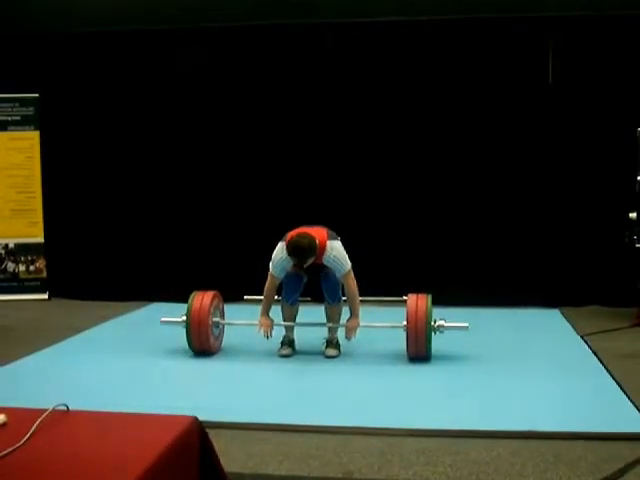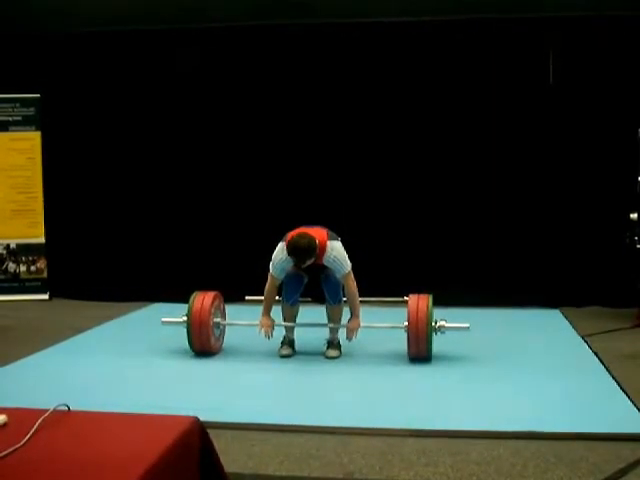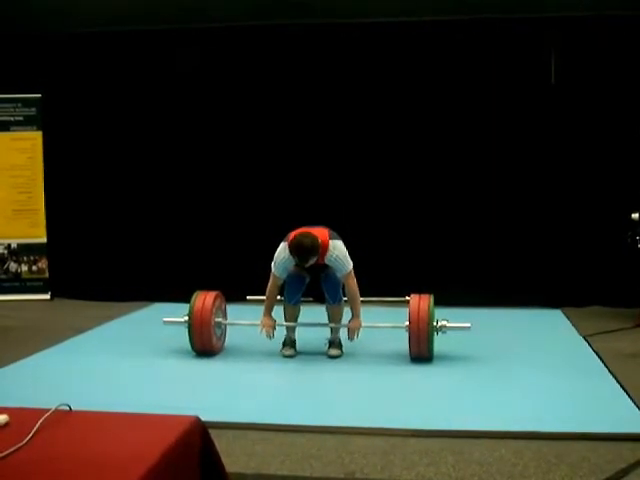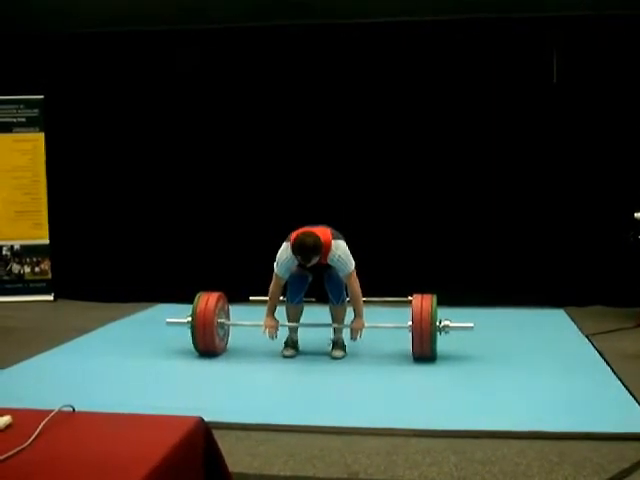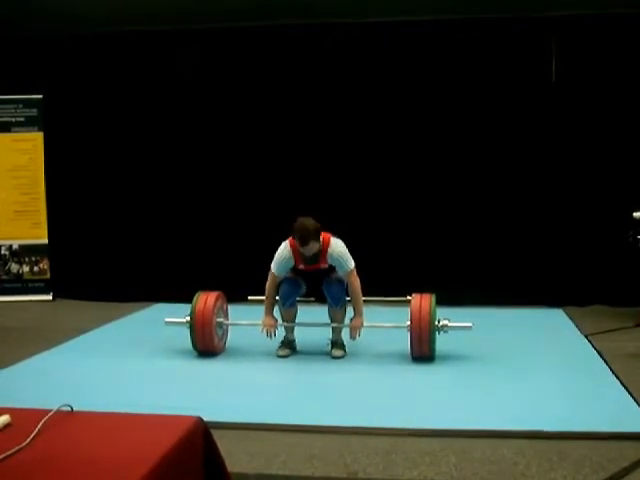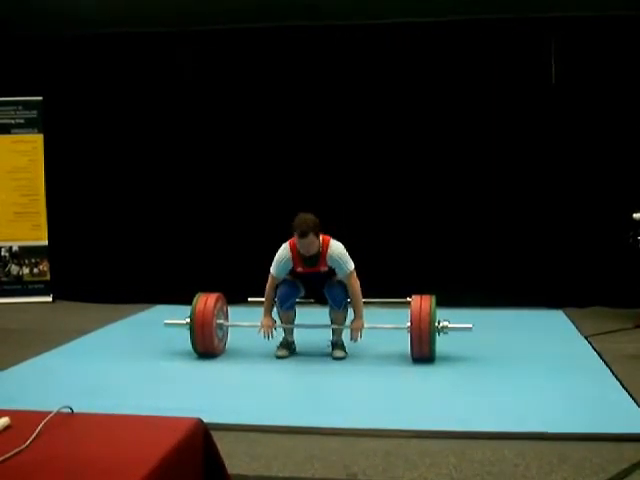
dt=0.4s
person 1, frame 1
left shoulder: (334, 250)
right shoulder: (281, 252)
left elbow: (349, 281)
right elbow: (271, 283)
left wrist: (354, 316)
right wrist: (264, 315)
left hip: (327, 265)
left knee: (333, 290)
right knee: (289, 290)
left ankle: (332, 338)
right ankle: (288, 337)
person 1, frame 2
left shoulder: (334, 250)
right shoulder: (281, 252)
left elbow: (349, 282)
right elbow: (272, 284)
left wrist: (355, 317)
right wrist: (265, 315)
left hip: (327, 266)
left knee: (334, 292)
right knee: (289, 291)
left ankle: (334, 339)
right ankle: (288, 338)
person 1, frame 3
left shoulder: (335, 249)
right shoulder: (284, 252)
left elbow: (350, 281)
right elbow: (274, 284)
left wrist: (356, 317)
right wrist: (267, 315)
left hip: (329, 265)
left knee: (333, 292)
right knee: (291, 292)
left ankle: (335, 338)
right ankle: (290, 338)
person 1, frame 4
left shoulder: (337, 248)
right shoulder: (286, 251)
left elbow: (352, 282)
right elbow: (277, 284)
left wrist: (359, 317)
right wrist: (269, 316)
left hip: (331, 265)
left knee: (337, 291)
right knee: (294, 292)
left ankle: (338, 338)
right ankle: (292, 338)
person 1, frame 5
left shoulder: (335, 248)
right shoulder: (285, 250)
left elbow: (352, 279)
right elbow: (272, 281)
left wrist: (358, 316)
right wrist: (268, 315)
left hip: (329, 274)
right hip: (299, 274)
left knee: (337, 294)
right knee: (285, 293)
left ankle: (337, 339)
right ankle: (289, 338)
person 1, frame 6
left shoulder: (335, 250)
right shoulder: (285, 252)
left elbow: (352, 282)
right elbow: (272, 283)
left wrist: (358, 318)
right wrist: (267, 316)
left hip: (328, 280)
right hip: (299, 280)
left knee: (339, 296)
right knee: (283, 295)
left ankle: (337, 340)
right ankle: (288, 340)
